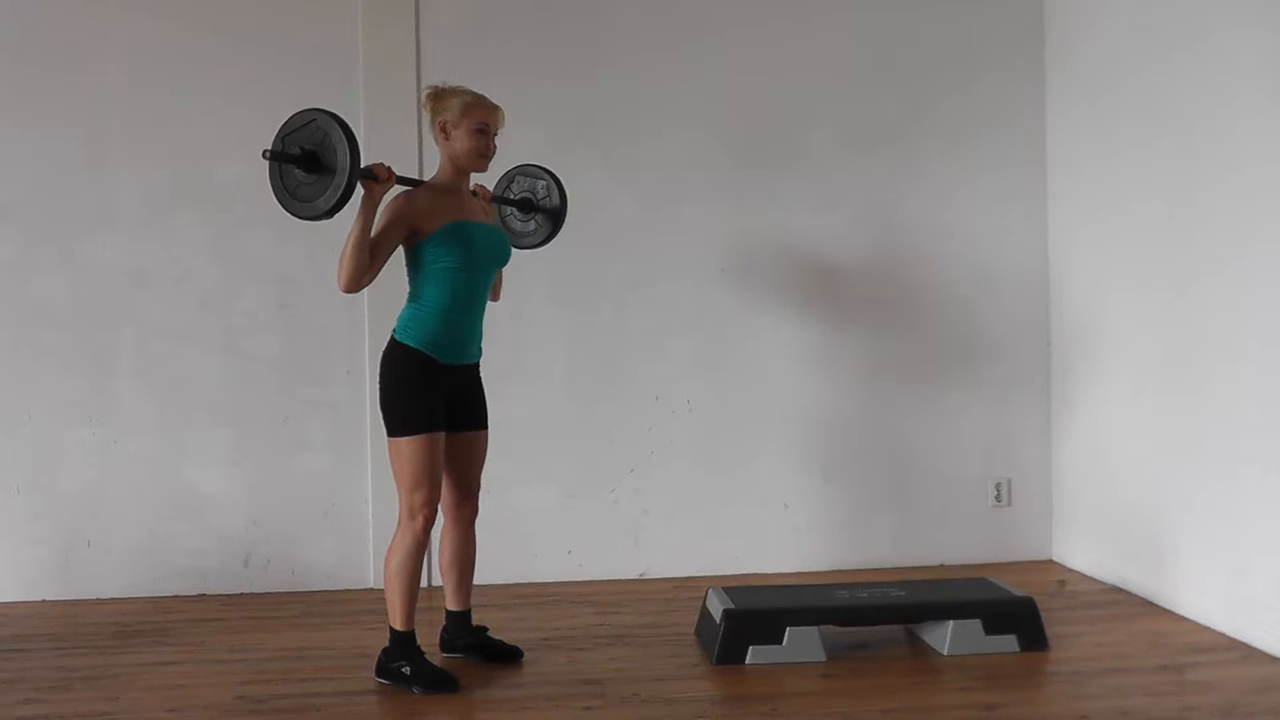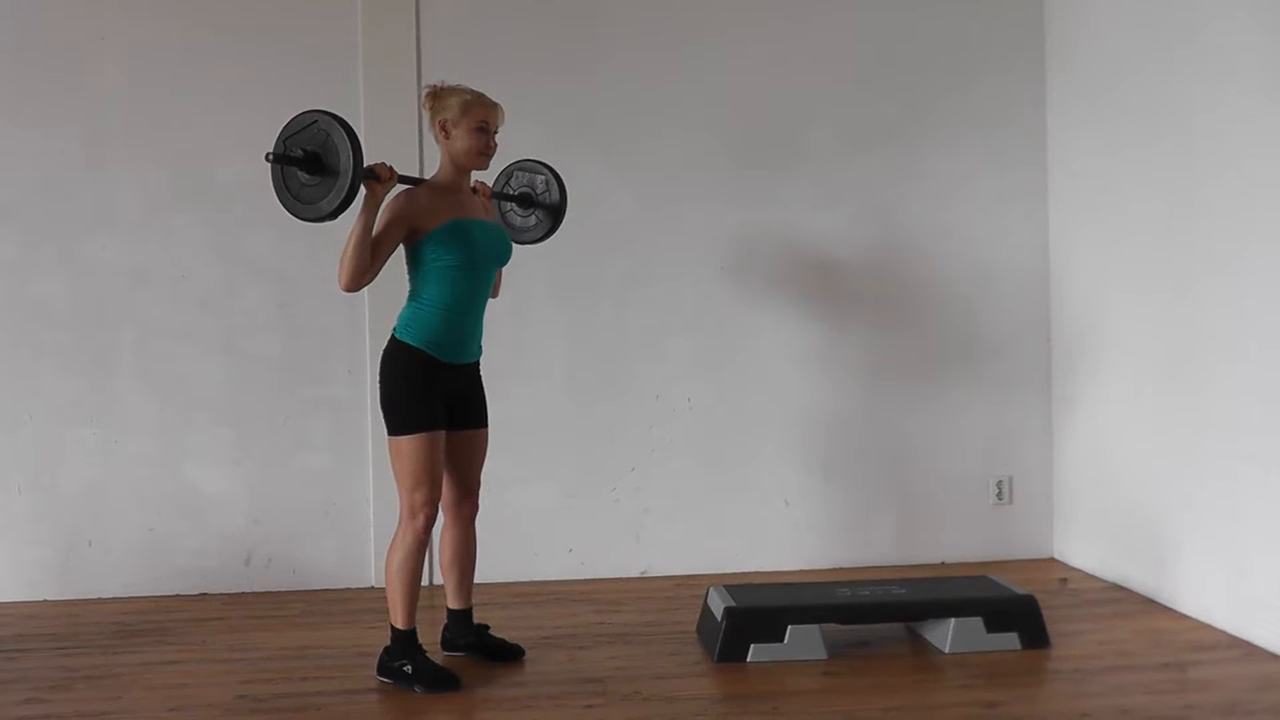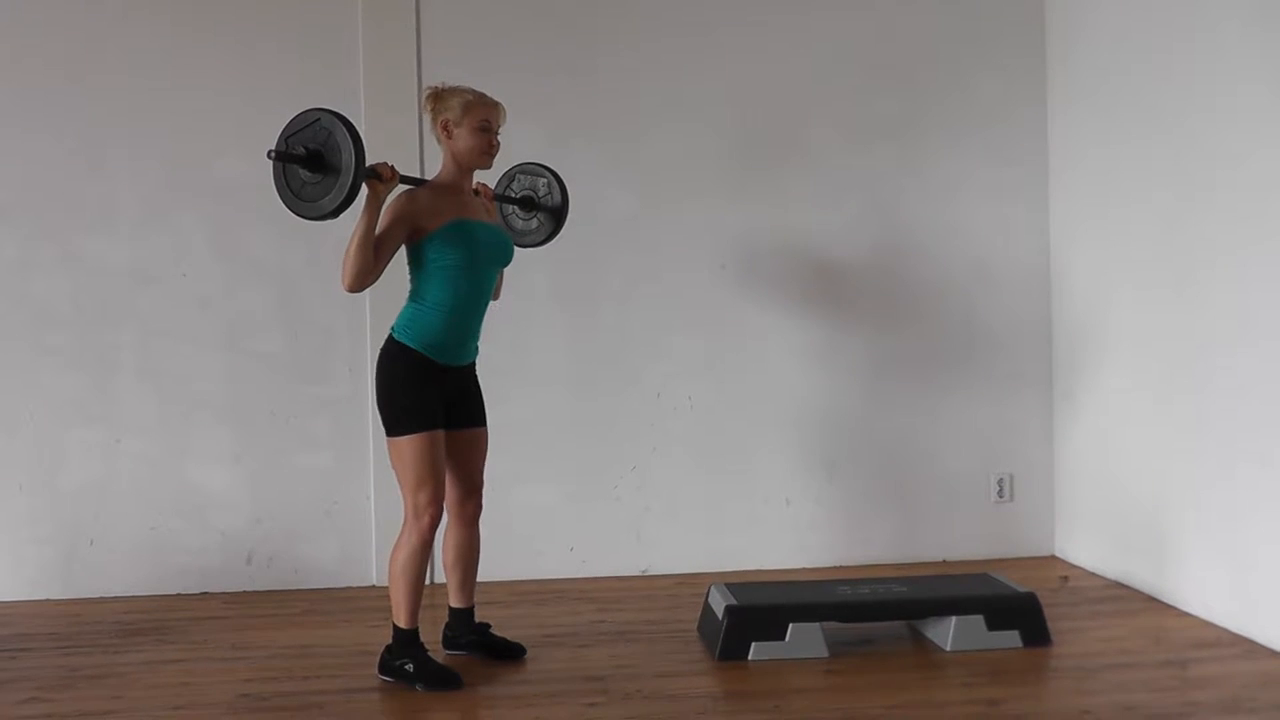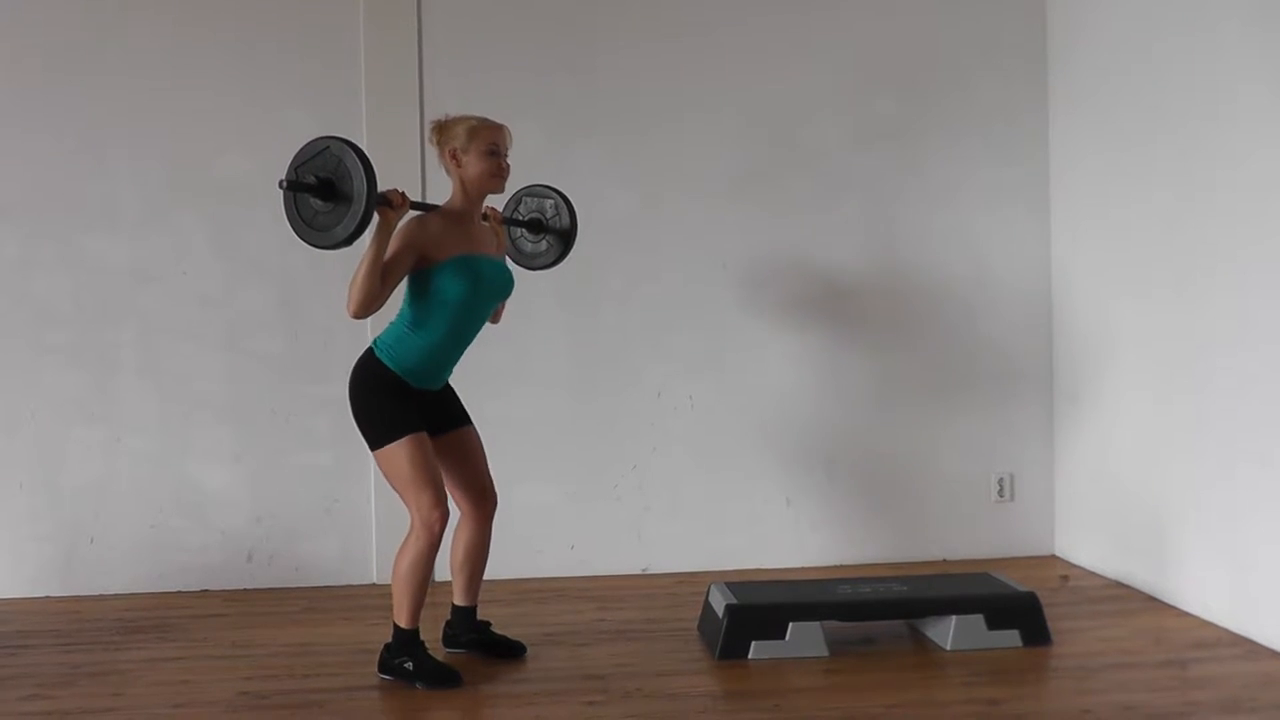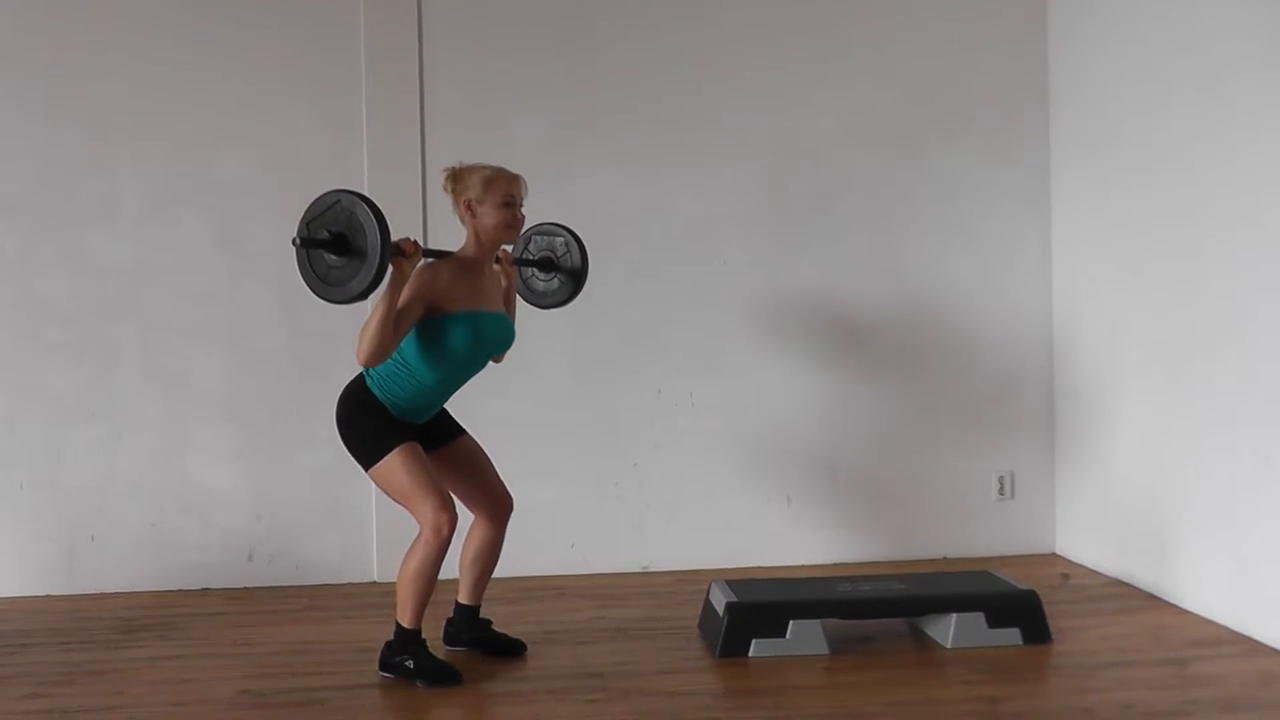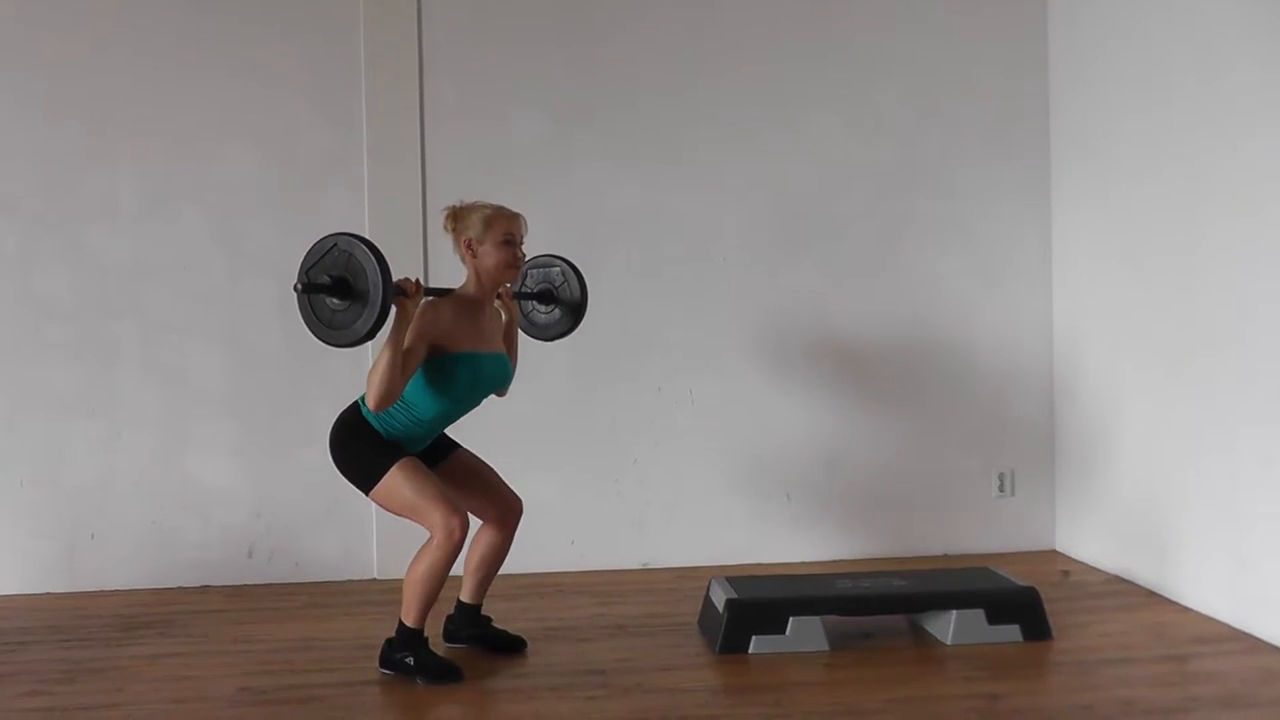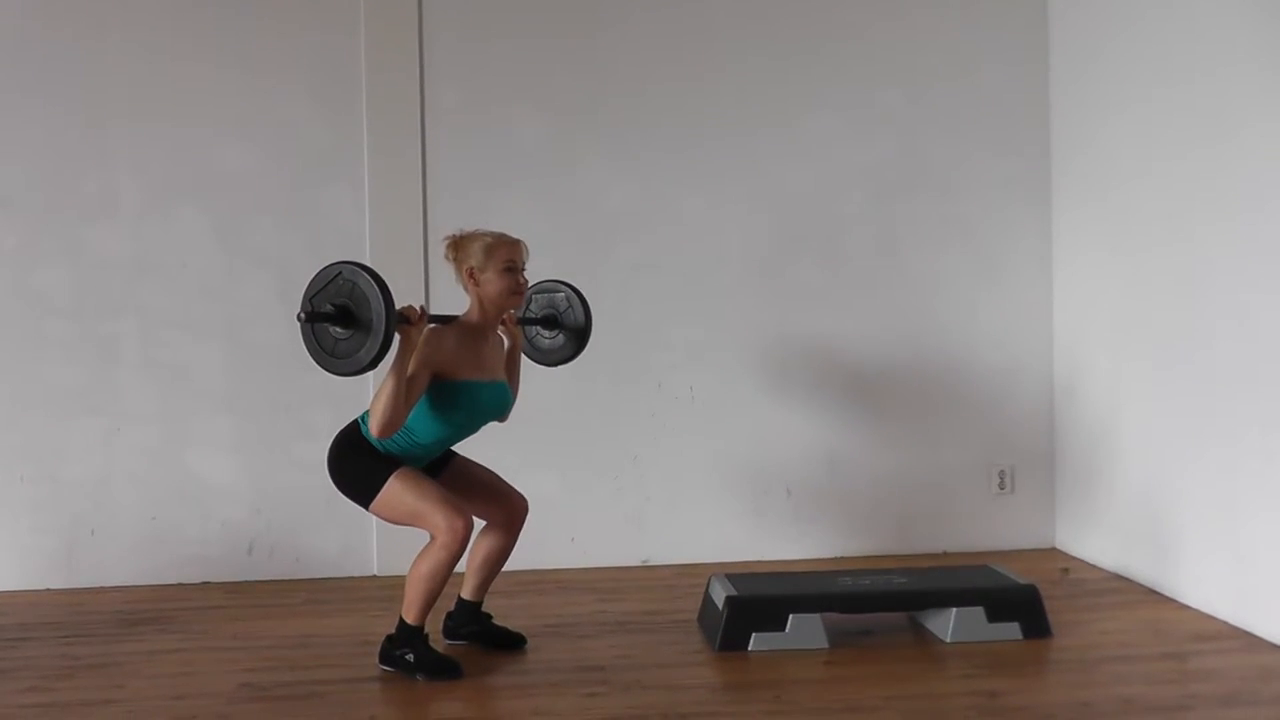
dt=0.4s
person 1, frame 1
left shoulder: (479, 205)
right shoulder: (413, 204)
right elbow: (352, 279)
right wrist: (370, 199)
left hip: (463, 369)
right hip: (415, 367)
left knee: (464, 505)
right knee: (420, 513)
left ankle: (460, 627)
right ankle: (398, 652)
person 1, frame 2
left shoulder: (479, 204)
right shoulder: (414, 203)
right elbow: (352, 279)
right wrist: (372, 200)
left hip: (463, 368)
right hip: (415, 366)
left knee: (463, 504)
right knee: (420, 512)
left ankle: (461, 626)
right ankle: (400, 651)
person 1, frame 3
left shoulder: (481, 205)
right shoulder: (415, 202)
right elbow: (355, 279)
right wrist: (374, 198)
left hip: (459, 369)
right hip: (411, 367)
left knee: (467, 503)
right knee: (425, 512)
left ankle: (462, 625)
right ankle: (401, 651)
person 1, frame 4
left shoulder: (483, 231)
right shoulder: (425, 230)
left elbow: (492, 313)
right elbow: (360, 306)
right wrist: (385, 227)
left hip: (431, 386)
right hip: (384, 384)
left knee: (480, 502)
right knee: (431, 513)
left ankle: (464, 623)
right ankle: (401, 649)
person 1, frame 5
left shoulder: (490, 276)
right shoulder: (436, 276)
left elbow: (495, 351)
right elbow: (369, 354)
right wrist: (399, 277)
left hip: (422, 412)
right hip: (371, 410)
left knee: (497, 506)
right knee: (438, 518)
left ankle: (465, 622)
right ankle: (402, 648)
person 1, frame 6
left shoulder: (491, 314)
right shoulder: (437, 315)
left elbow: (499, 386)
right elbow: (379, 398)
right wrist: (403, 318)
left hip: (417, 439)
right hip: (365, 438)
left knee: (506, 509)
right knee: (449, 524)
left ankle: (465, 620)
right ankle: (403, 646)
person 1, frame 7
left shoulder: (494, 340)
right shoulder: (442, 342)
left elbow: (499, 411)
right elbow: (382, 426)
right wrist: (407, 345)
left hip: (418, 455)
right hip: (362, 455)
left knee: (513, 508)
right knee: (453, 525)
left ankle: (465, 616)
right ankle: (403, 643)
